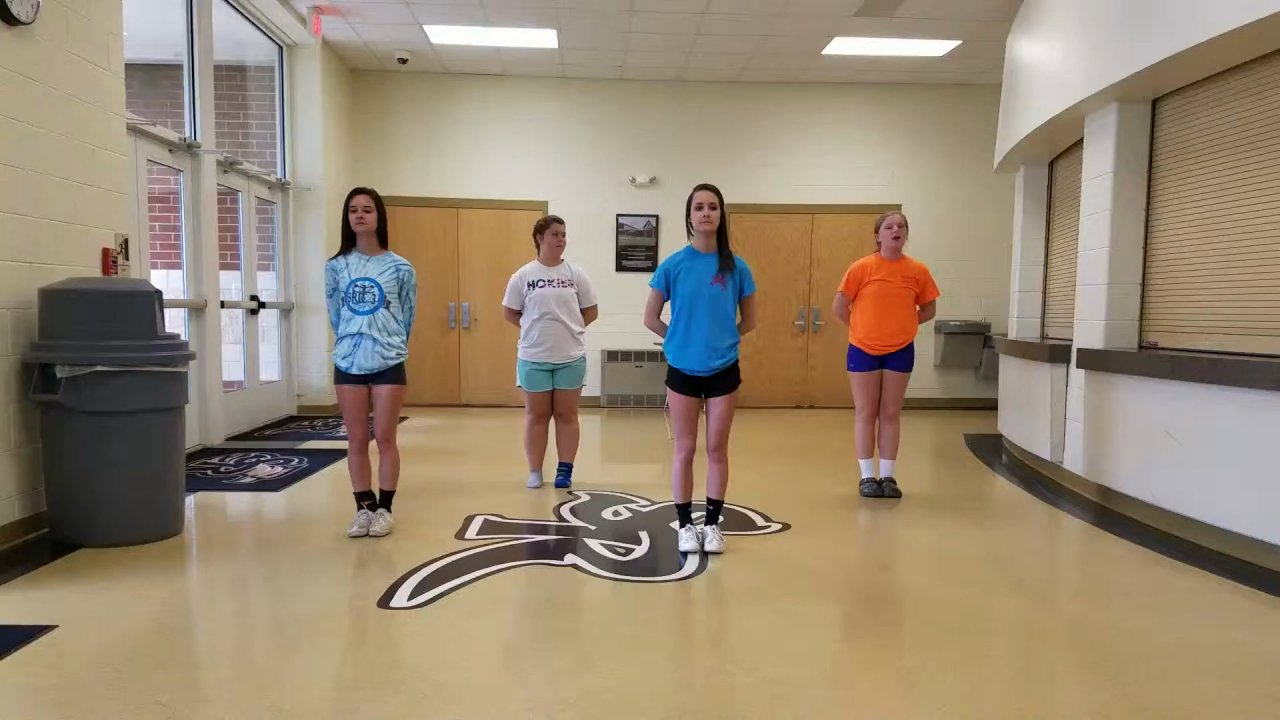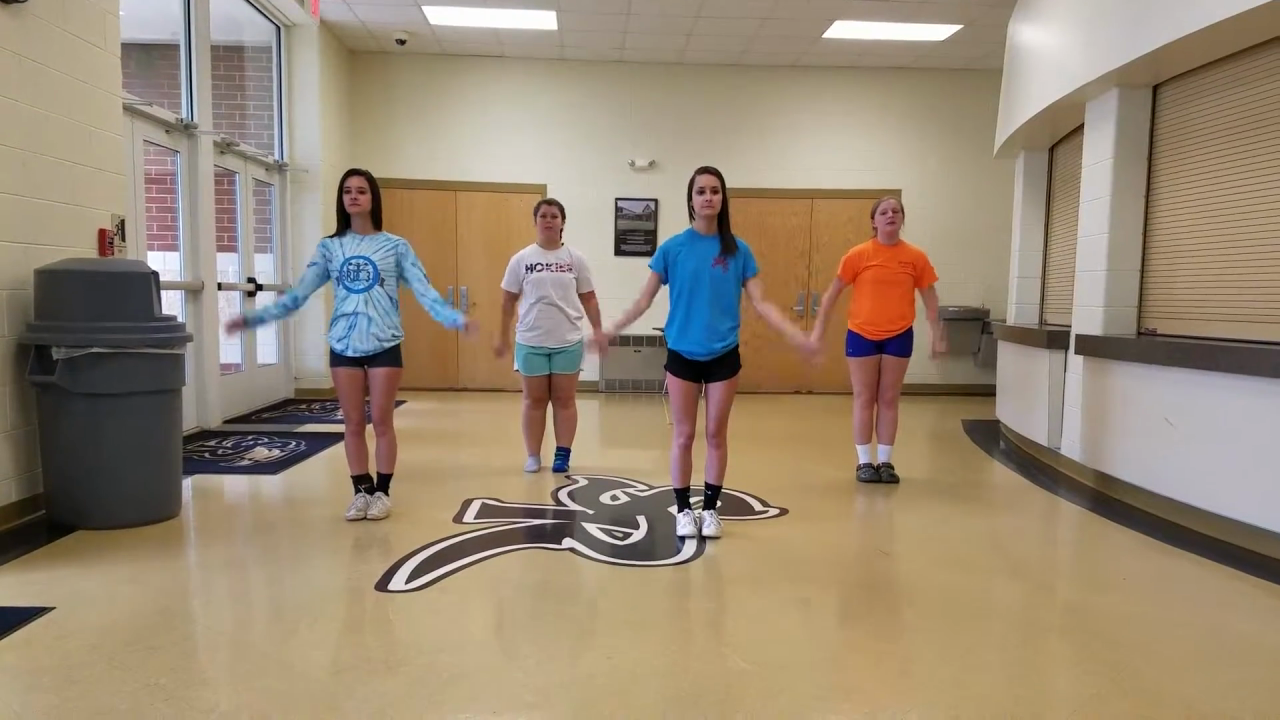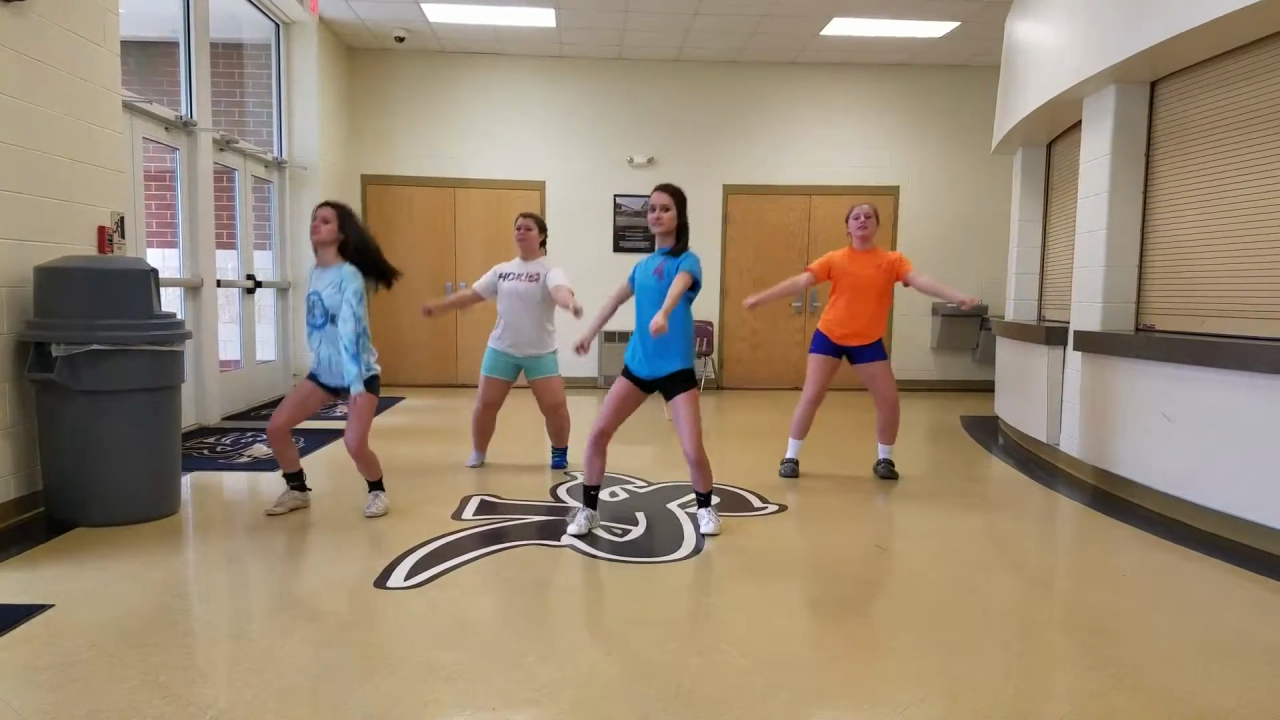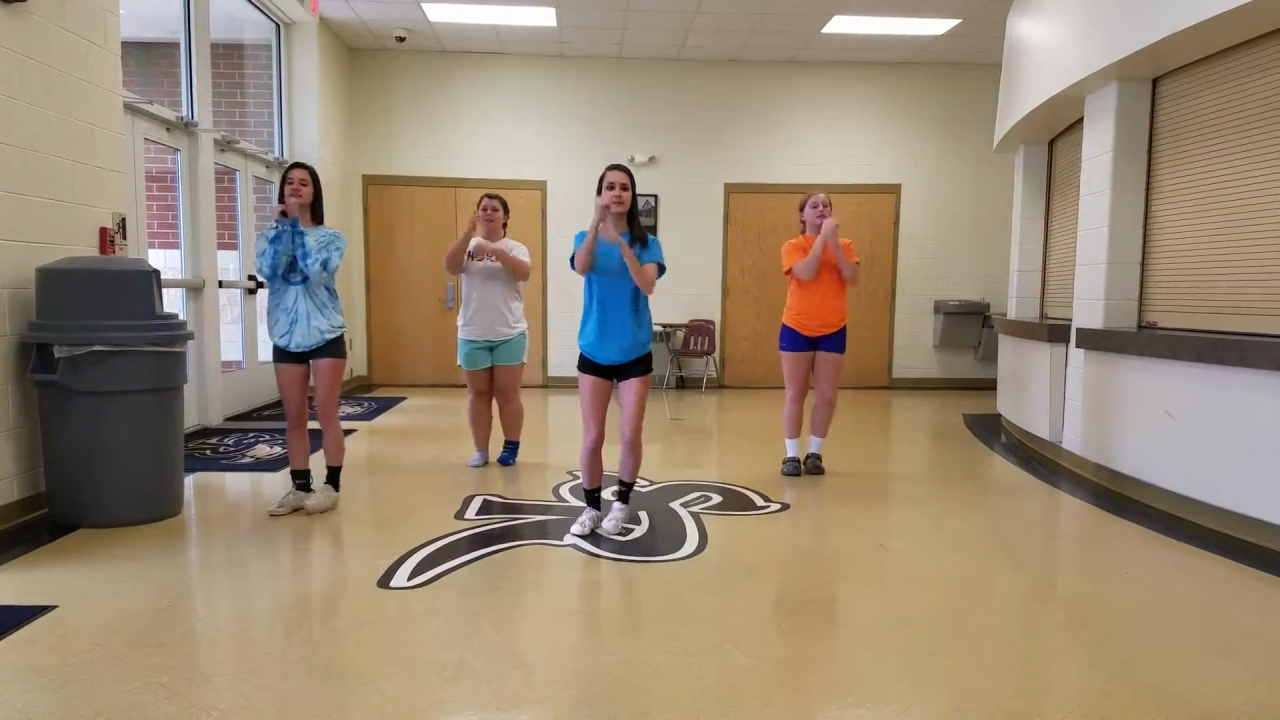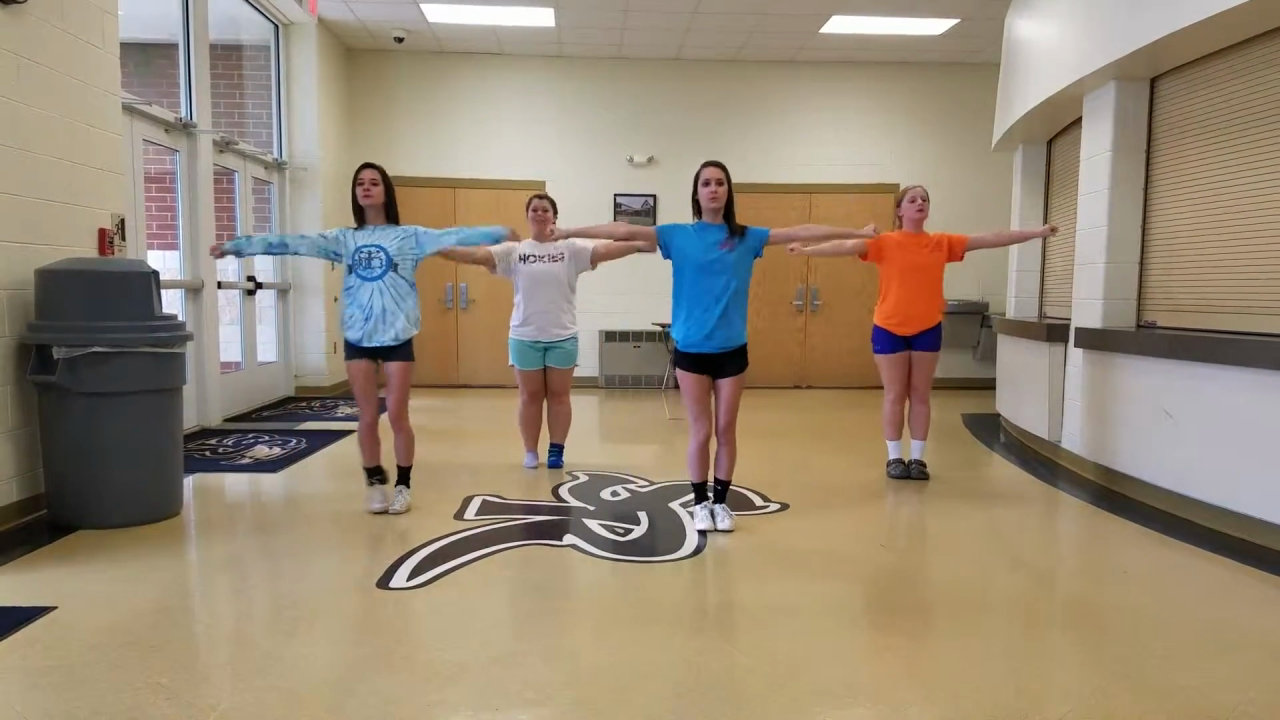
dt=1s
person 1, frame 1
left shoulder: (736, 267)
right shoulder: (672, 266)
left elbow: (749, 320)
right elbow: (650, 318)
left wrist: (721, 339)
right wrist: (681, 339)
left hip: (724, 370)
right hip: (683, 370)
left knee: (717, 449)
right knee: (685, 450)
left ankle: (713, 524)
right ankle: (685, 525)
person 1, frame 2
left shoulder: (737, 250)
right shoulder: (671, 248)
left elbow: (760, 302)
right elbow: (646, 298)
left wrist: (796, 335)
right wrist: (612, 330)
left hip: (724, 355)
right hip: (682, 353)
left knee: (716, 435)
right knee: (683, 435)
left ankle: (710, 509)
right ankle: (682, 510)
person 1, frame 3
left shoulder: (687, 260)
right shoulder: (644, 264)
left elbow: (677, 289)
right elbow: (616, 299)
left wrist: (663, 315)
right wrist: (588, 334)
left hip: (676, 370)
right hip: (637, 367)
left knee: (693, 452)
right knee: (598, 434)
left ankle: (705, 508)
right ankle: (588, 509)
person 1, frame 4
left shoulder: (647, 244)
right shoulder: (588, 240)
left elbow: (648, 284)
right elbow: (581, 266)
left wrist: (622, 246)
right wrist: (597, 215)
left hip: (635, 354)
right hip: (594, 353)
left knee: (631, 437)
right knee: (592, 437)
left ankle: (622, 504)
right ankle: (592, 508)
person 1, frame 5
left shoulder: (746, 237)
right shoulder: (677, 235)
left elbow: (799, 233)
right elbow: (625, 231)
left wrist: (856, 233)
right wrist: (572, 232)
left hip: (731, 349)
right hip: (690, 348)
left knee: (726, 431)
right knee: (701, 432)
left ankle: (720, 502)
right ankle: (700, 502)
person 2, frame 1
left shoulder: (400, 268)
right shoulder: (336, 267)
left elbow: (406, 317)
right elbow: (336, 316)
right wrist: (351, 346)
left hip: (388, 364)
right hip: (348, 364)
left knee: (385, 439)
right knee: (357, 441)
left ankle: (384, 508)
right ankle: (364, 507)
person 2, frame 2
left shoulder: (395, 246)
right shoulder: (329, 247)
left elbow: (422, 289)
right elbow: (300, 292)
left wrist: (454, 318)
right wrist: (256, 317)
left hip: (384, 344)
right hip: (343, 345)
left knee: (381, 421)
right knee: (353, 423)
left ankle: (382, 492)
right ankle: (361, 491)
person 2, frame 3
left shoulder: (350, 277)
right shoulder: (314, 273)
left elbow: (351, 332)
left wrist: (356, 382)
left hip: (359, 375)
right hip: (322, 374)
left knee: (355, 444)
right knee: (276, 429)
left ankle: (377, 491)
right ankle: (297, 489)
person 2, frame 4
left shoulder: (331, 238)
right shoulder: (270, 237)
left elbow: (319, 273)
right elbow: (269, 272)
left wrist: (297, 225)
right wrist: (280, 229)
left hip: (326, 336)
right hip: (286, 339)
left knee: (326, 415)
right knee: (294, 418)
left ankle: (331, 486)
right ankle: (300, 488)
person 2, frame 5
left shoulder: (408, 236)
right shoulder: (343, 238)
left elbow: (451, 237)
right elbow: (295, 243)
left wrist: (497, 233)
right wrist: (235, 246)
left hip: (397, 338)
right hip: (358, 339)
left knee: (397, 416)
right knee: (367, 418)
left ankle: (403, 485)
right ankle: (376, 483)
person 3, frame 1
left shoulder: (918, 271)
right shoulder: (861, 267)
left elbow: (929, 310)
right elbow: (839, 307)
left wrist: (901, 325)
right wrist: (863, 327)
left hip: (900, 351)
right hip: (864, 350)
left knee: (891, 414)
right knee: (865, 413)
left ankle: (888, 476)
right ankle: (867, 476)
person 3, frame 2
left shoulder: (916, 256)
right shoulder: (859, 254)
left elbow: (929, 295)
right elbow: (835, 290)
left wrist: (937, 333)
right wrist: (819, 326)
left hip: (899, 336)
right hip: (862, 335)
left knee: (889, 400)
right knee: (864, 398)
left ankle: (884, 462)
right ankle: (864, 460)
person 3, frame 3
left shoulder: (892, 261)
right shoulder: (834, 260)
left elbow: (921, 281)
right elbow: (801, 281)
left wrist: (957, 297)
right wrist: (760, 298)
left hip: (869, 342)
right hip: (829, 337)
left knee: (888, 402)
right knee: (811, 397)
left ankle: (884, 460)
right ankle: (791, 456)
person 3, frame 4
left shoulder: (843, 246)
right shoulder: (795, 246)
left elbow: (852, 277)
right elbow: (805, 272)
left wrist: (834, 240)
right wrist: (822, 235)
left hip: (833, 331)
right hip: (797, 329)
left knee: (827, 396)
right knee: (796, 393)
left ankle: (813, 454)
right ankle: (792, 455)
person 3, frame 5
left shoulder: (943, 243)
right shoulder: (885, 242)
left elbow: (989, 239)
right elbow: (846, 246)
left wrist: (1036, 233)
right wrist: (807, 249)
left hip: (928, 329)
right hip: (889, 329)
left knee: (920, 395)
right knee: (895, 395)
left ankle: (917, 458)
right ankle: (894, 457)
person 4, frame 1
left shoulder: (576, 274)
right shoulder: (523, 276)
left elbow: (591, 311)
right elbow: (510, 313)
left wrist: (569, 328)
right wrist: (534, 328)
left hip: (570, 357)
right hip: (534, 358)
left knee: (567, 415)
right knee: (536, 415)
left ankle: (565, 470)
right ankle: (535, 471)
person 4, frame 2
left shoulder: (575, 258)
right shoulder: (522, 258)
left elbow: (588, 297)
right elbow: (509, 298)
left wrist: (598, 330)
right wrist: (503, 335)
left hip: (568, 341)
right hip: (531, 341)
left knee: (564, 400)
right knee: (534, 400)
left ankle: (563, 454)
right ankle: (533, 456)
person 4, frame 3
left shoulder: (550, 270)
right shoulder: (501, 270)
left elbow: (562, 292)
right elbow: (472, 294)
left wrist: (572, 303)
right wrist: (440, 306)
left hip: (539, 352)
right hip: (501, 350)
left knee: (554, 406)
right knee: (485, 406)
left ankle: (559, 452)
right ankle: (478, 452)
person 4, frame 4
left shoulder: (514, 248)
right shoulder: (465, 248)
left elbow: (523, 273)
right elbow: (450, 267)
left wrist: (496, 248)
right wrist: (468, 233)
left hip: (509, 333)
right hip: (472, 334)
left knee: (508, 394)
right knee: (479, 394)
left ankle: (511, 446)
right ankle: (481, 450)
person 4, frame 5
left shoulder: (573, 248)
right shoulder: (512, 251)
left elbow: (602, 250)
right elbow: (479, 256)
left wrist: (635, 246)
right wrist: (443, 251)
left hip: (562, 336)
right hip: (525, 336)
left knee: (559, 395)
right knee: (531, 396)
left ankle: (556, 450)
right ankle: (531, 450)
